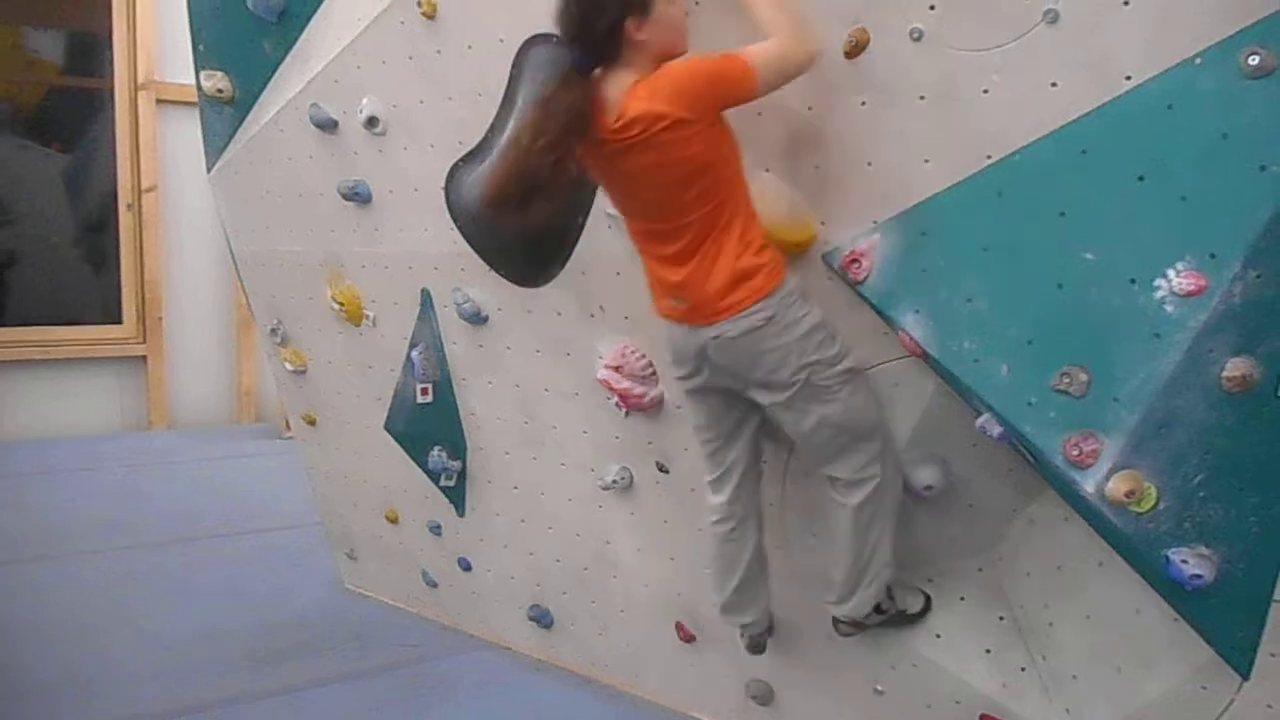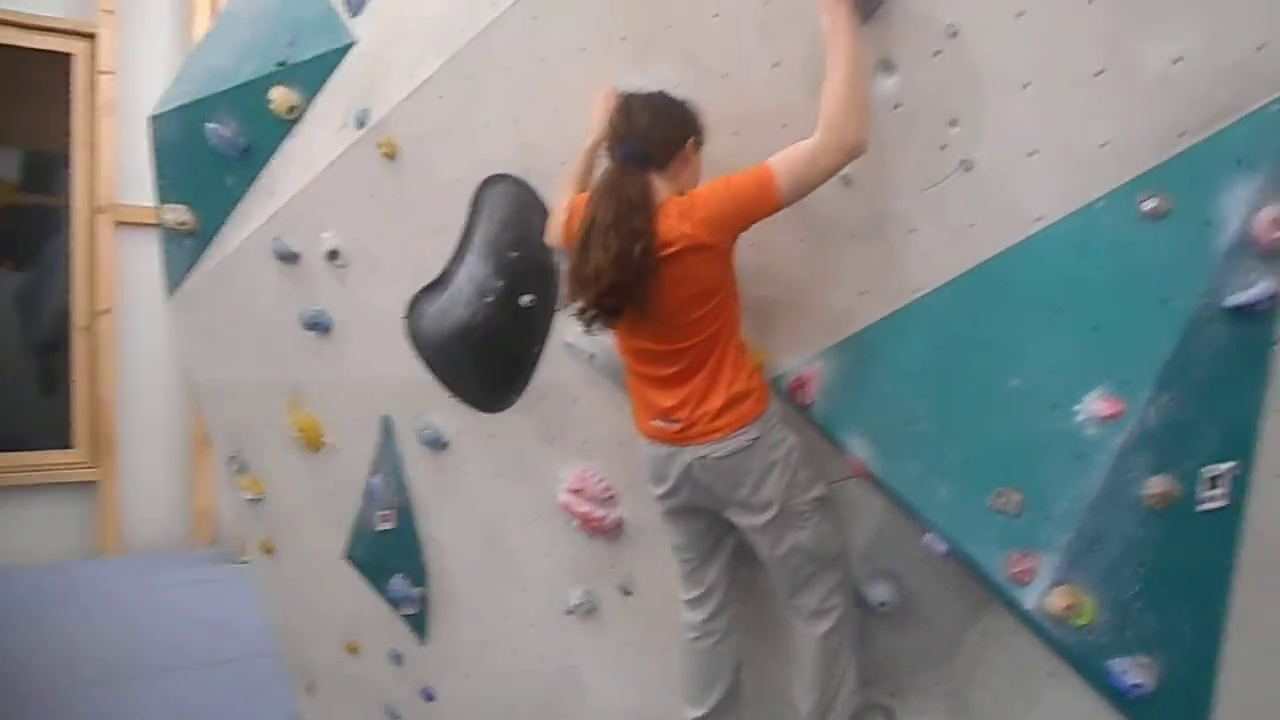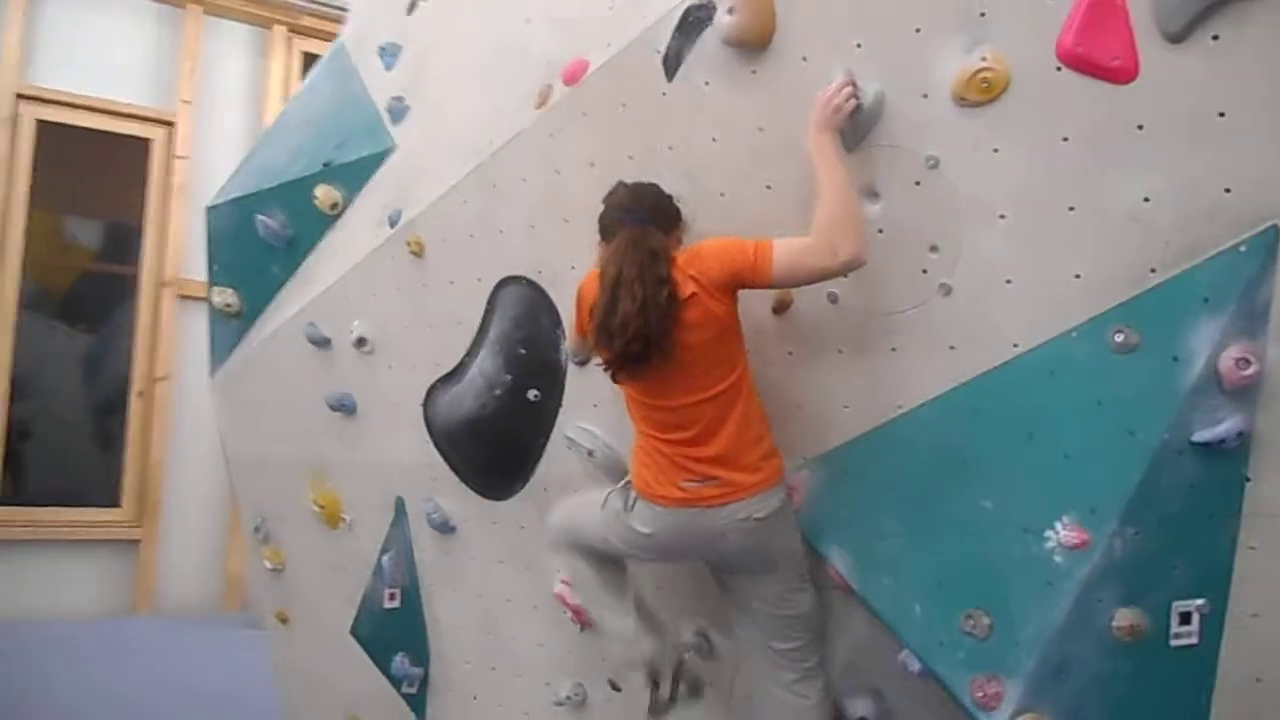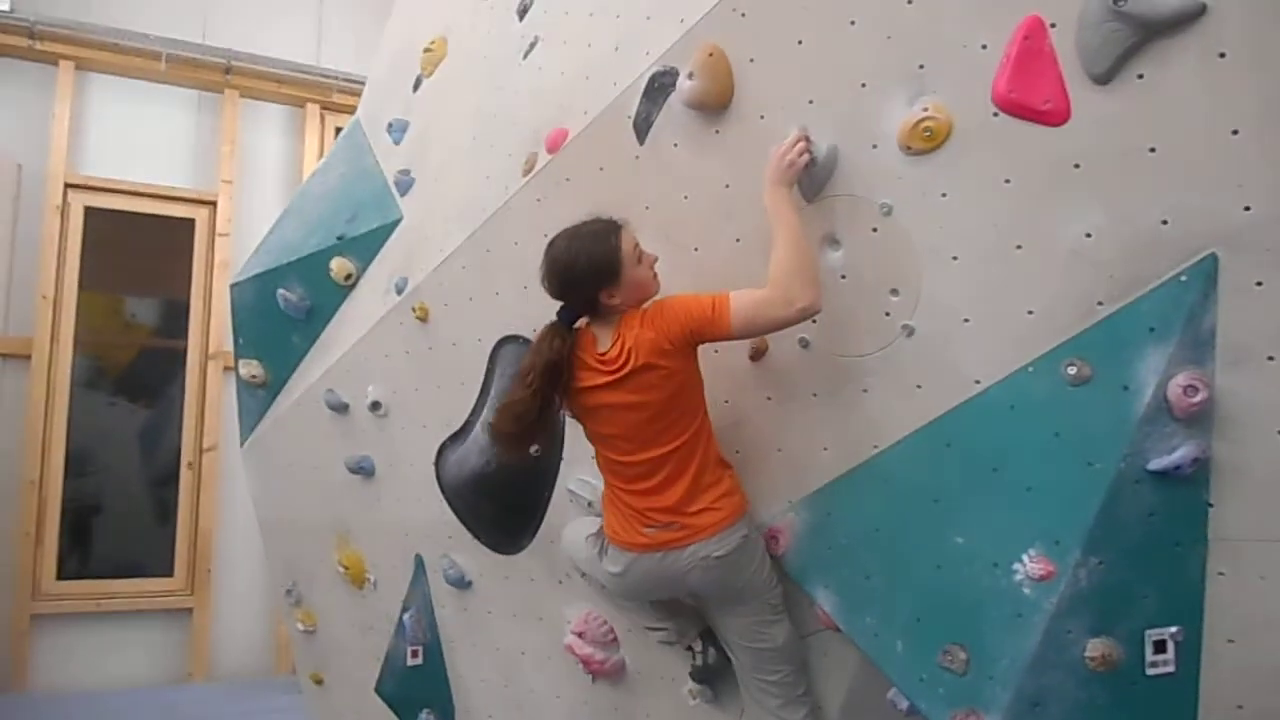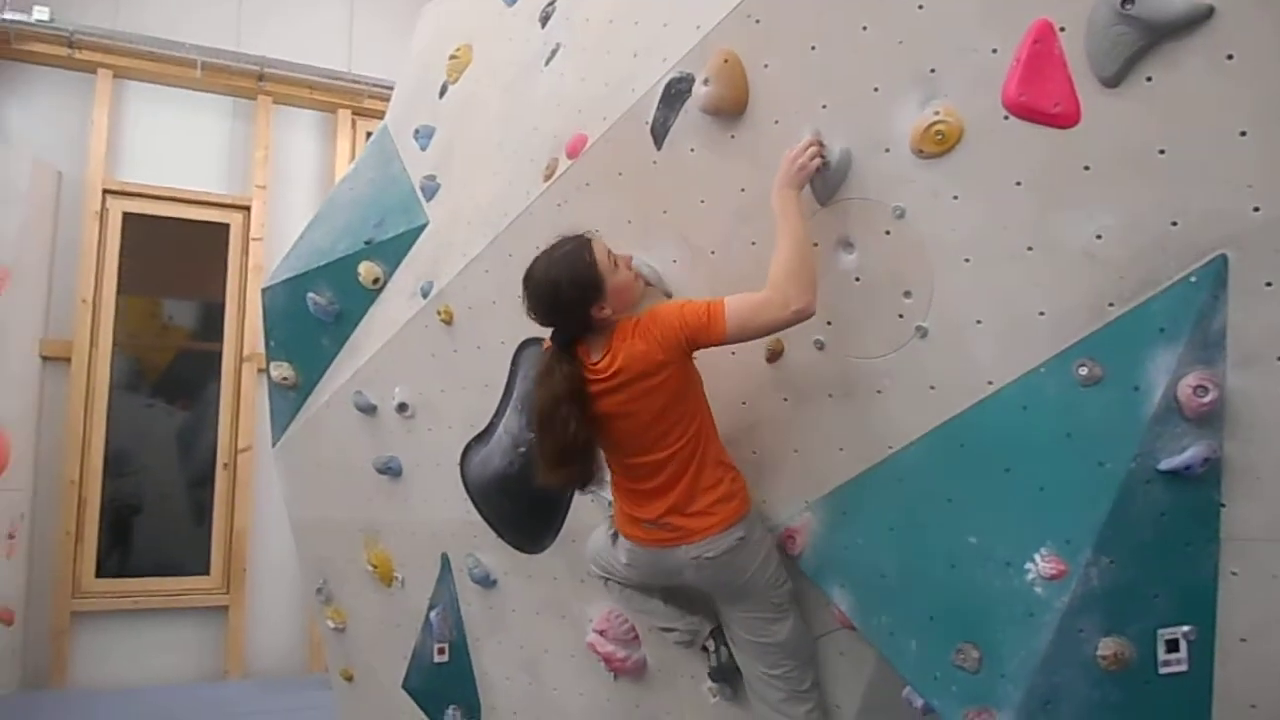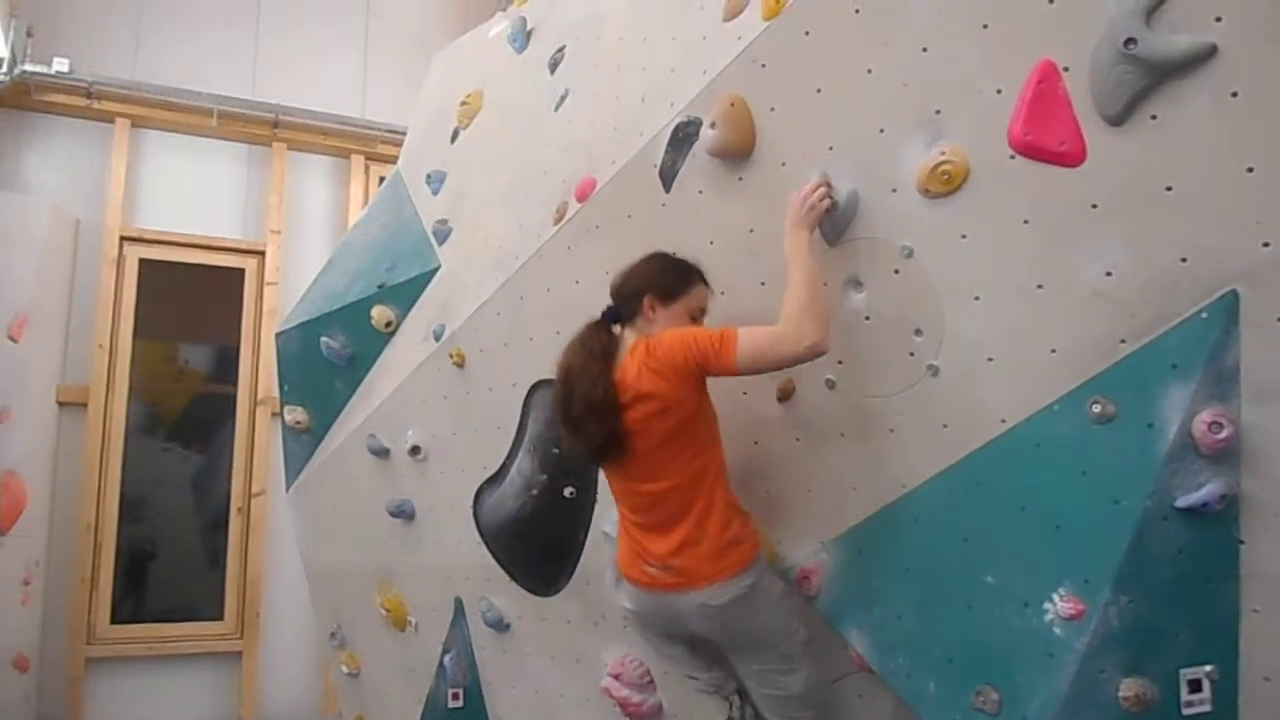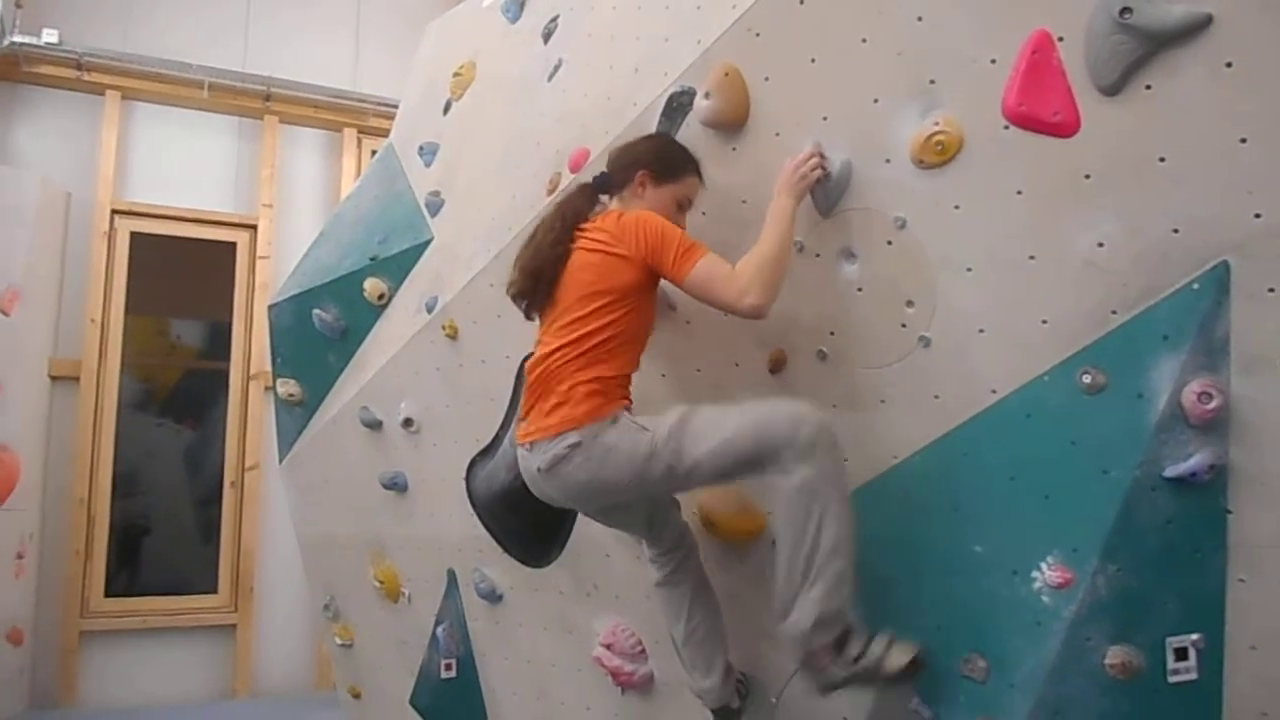
dt=0.7s
person 1, frame 1
left shoulder: (583, 112)
right shoulder: (682, 89)
left hip: (688, 334)
right hip: (761, 317)
left knee: (729, 482)
right knee: (859, 460)
left ankle: (747, 617)
right ankle: (861, 602)
person 1, frame 2
left shoulder: (598, 223)
right shoulder: (705, 216)
left elbow: (559, 229)
right elbow: (843, 138)
left wrist: (596, 143)
left hip: (666, 454)
right hip: (742, 444)
left knee: (703, 596)
right knee: (819, 592)
person 1, frame 3
left shoulder: (596, 292)
right shoulder: (711, 264)
right elbow: (843, 250)
left wrist: (610, 262)
right wrist: (821, 136)
left hip: (659, 517)
right hip: (753, 511)
left knee: (566, 524)
left ankle: (645, 647)
person 1, frame 4
left shoulder: (562, 358)
right shoulder: (665, 327)
right elbow: (798, 299)
right wrist: (778, 190)
left hip: (635, 560)
right hip: (719, 547)
left knee: (577, 539)
left ankle: (688, 633)
person 1, frame 5
left shoulder: (565, 366)
right shoulder: (658, 335)
right elbow: (792, 302)
right wrist: (786, 193)
left hip: (645, 552)
right hip: (725, 542)
left knee: (602, 553)
left ankle: (704, 636)
person 1, frame 6
left shoulder: (592, 377)
right shoulder: (675, 356)
right elbow: (805, 339)
right wrist: (797, 233)
left hip: (649, 596)
right hip: (729, 589)
person 1, frame 7
left shoulder: (572, 235)
right shoulder: (641, 229)
right elbow: (750, 297)
right wrist: (786, 199)
left hip: (544, 455)
right hip: (585, 444)
left knee: (669, 541)
right knee: (801, 433)
right ankle: (823, 641)
